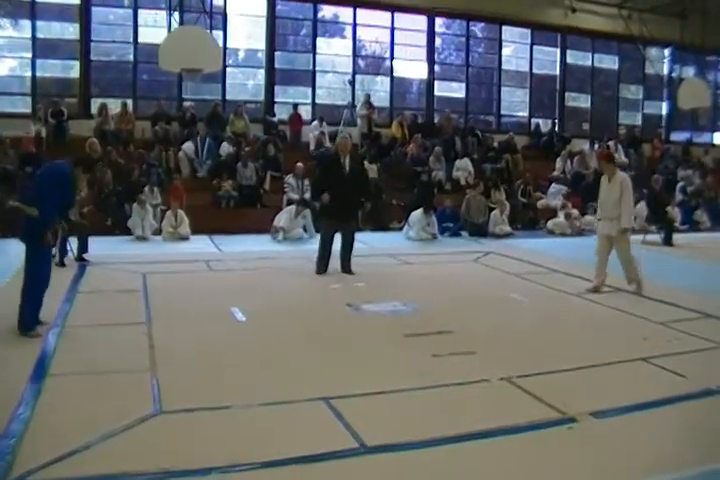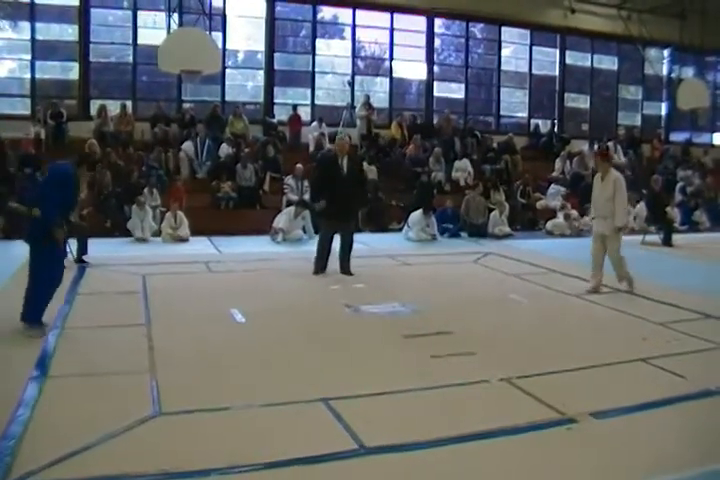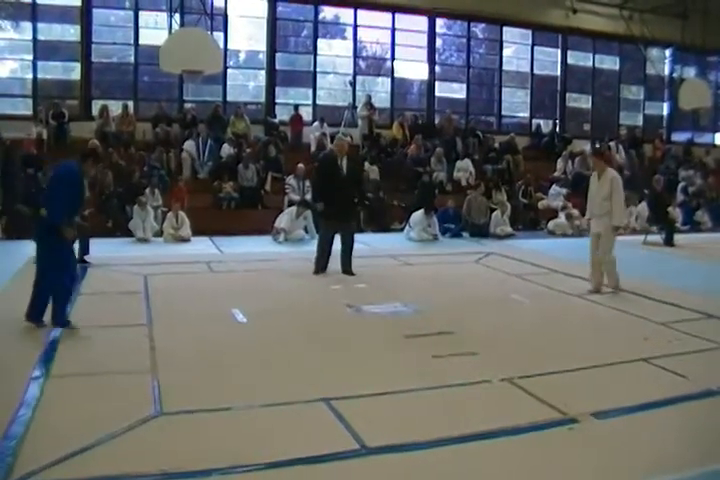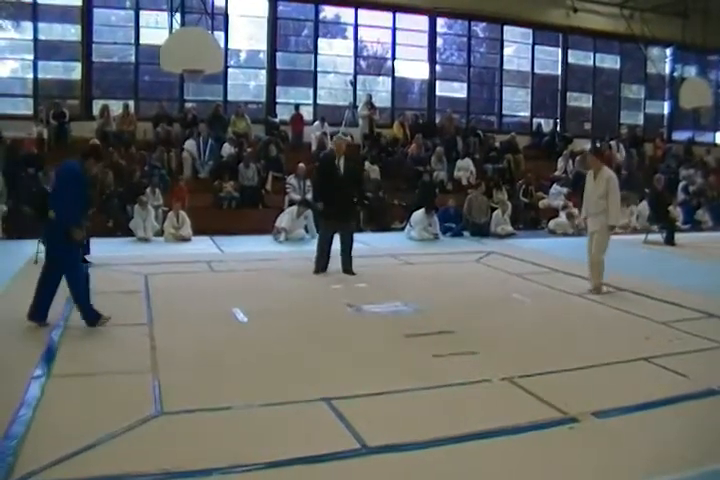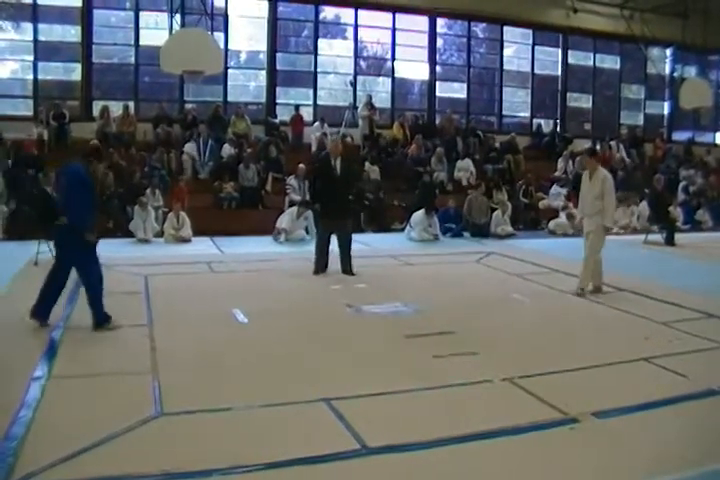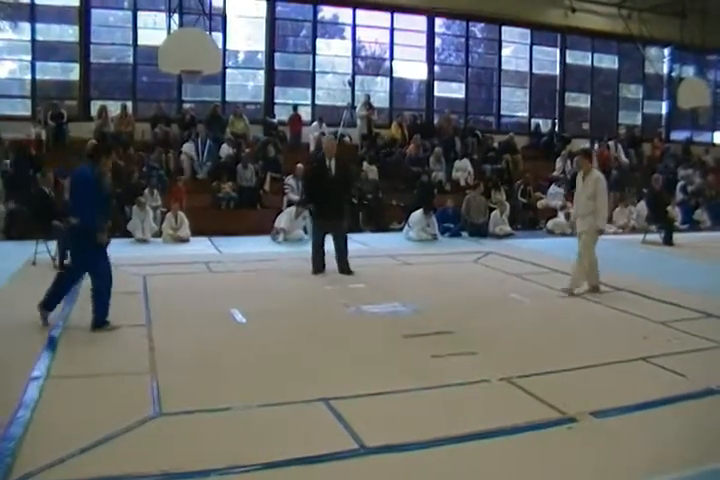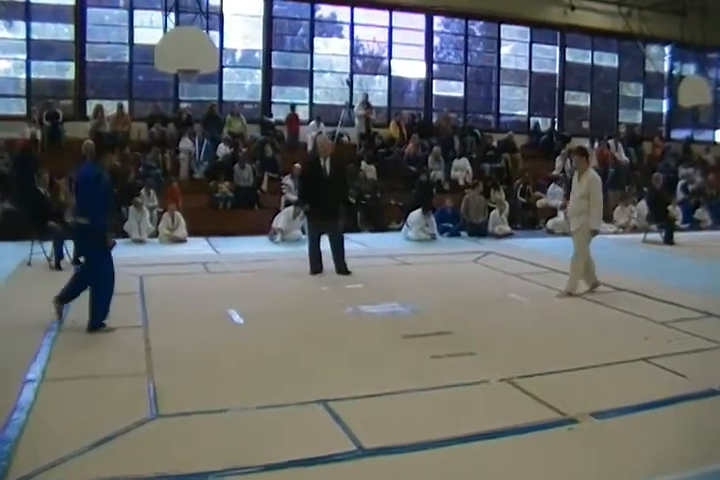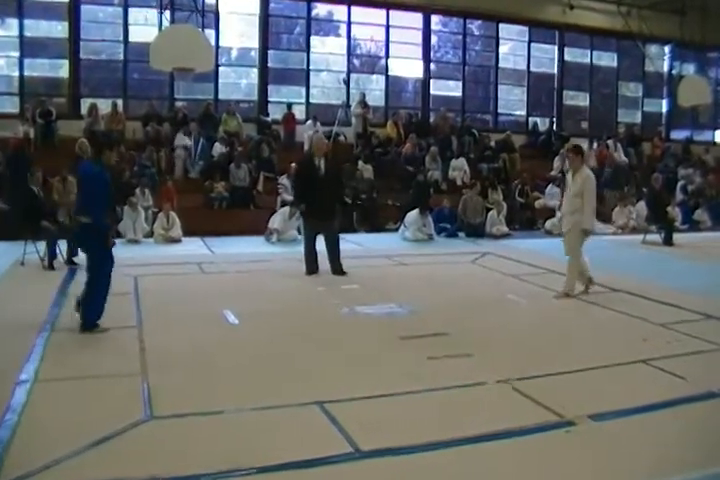
dt=0.1s
person 1, frame 1
left shoulder: (56, 170)
right shoulder: (63, 173)
right elbow: (47, 202)
right wrist: (48, 230)
left hip: (36, 225)
right hip: (40, 227)
left knee: (35, 274)
right knee: (38, 275)
left ankle: (30, 318)
right ankle: (26, 324)
person 1, frame 2
left shoulder: (59, 170)
right shoulder: (66, 174)
right elbow: (49, 202)
left wrist: (57, 226)
right wrist: (55, 227)
left hip: (41, 225)
right hip: (46, 228)
left knee: (40, 273)
right knee: (51, 274)
left ankle: (31, 317)
right ankle: (32, 319)
person 1, frame 3
left shoulder: (67, 169)
right shoulder: (72, 173)
right elbow: (58, 201)
left wrist: (67, 225)
right wrist: (64, 226)
left hip: (48, 225)
right hip: (54, 228)
left knee: (47, 272)
right knee: (65, 273)
left ankle: (34, 315)
right ankle: (59, 318)
person 1, frame 4
left shoulder: (70, 169)
right shoulder: (74, 172)
right elbow: (64, 202)
left wrist: (76, 226)
right wrist: (74, 228)
left hip: (57, 226)
right hip: (64, 229)
left knee: (52, 272)
right knee: (78, 273)
left ankle: (37, 313)
right ankle: (91, 317)
person 1, frame 5
left shoulder: (72, 170)
right shoulder: (81, 176)
right elbow: (75, 207)
right wrist: (86, 231)
left hip: (66, 230)
right hip: (75, 233)
left knee: (58, 273)
right knee: (92, 275)
left ankle: (40, 312)
right ankle: (101, 320)
person 1, frame 6
left shoulder: (84, 173)
right shoulder: (90, 176)
right elbow: (87, 208)
right wrist: (100, 232)
left hip: (79, 230)
right hip: (88, 233)
left knee: (74, 271)
right knee: (102, 275)
left ankle: (47, 305)
right ankle: (100, 321)
person 1, frame 7
left shoulder: (87, 170)
right shoulder: (95, 175)
right elbow: (96, 208)
right wrist: (106, 233)
left hip: (85, 228)
right hip: (94, 231)
left knee: (90, 270)
right knee: (103, 275)
left ankle: (63, 298)
right ankle: (96, 322)
person 1, frame 8
left shoulder: (85, 167)
right shoulder: (96, 172)
right elbow: (99, 206)
right wrist: (107, 232)
left hip: (87, 225)
right hip: (95, 229)
left knee: (99, 269)
right knee: (99, 274)
left ankle: (84, 303)
right ankle: (89, 322)
person 2, frame 1
left shoulder: (623, 179)
right shoulder: (604, 179)
left elbow: (627, 203)
left wrist: (625, 225)
right wrist: (599, 218)
left hip: (618, 224)
right hip: (604, 223)
left knee: (624, 254)
right knee: (601, 254)
left ankle: (636, 281)
right ankle: (598, 283)
person 2, frame 2
left shoulder: (617, 178)
right shoulder: (597, 177)
left elbow: (621, 201)
left wrist: (619, 223)
right wrist: (593, 217)
left hip: (612, 222)
right hip: (599, 222)
left knee: (614, 254)
right knee: (596, 255)
left ankle: (626, 277)
right ankle: (595, 284)
person 2, frame 3
left shoulder: (613, 177)
right shoulder: (594, 176)
left elbow: (618, 201)
left wrist: (617, 222)
right wrist: (589, 216)
left hip: (608, 221)
right hip: (596, 220)
left knee: (604, 254)
right knee: (594, 255)
left ankle: (614, 281)
right ankle: (596, 284)
person 2, frame 4
left shoulder: (609, 176)
right shoulder: (589, 174)
left elbow: (614, 200)
left wrist: (613, 222)
right wrist: (584, 215)
left hip: (604, 220)
right hip: (592, 219)
left knee: (597, 253)
right knee: (591, 254)
left ankle: (597, 283)
right ankle: (596, 284)
person 2, frame 5
left shoulder: (605, 177)
right shoulder: (585, 175)
left elbow: (609, 201)
left wrist: (608, 222)
right wrist: (580, 216)
left hip: (599, 221)
right hip: (588, 220)
left knee: (590, 254)
right knee: (594, 254)
left ankle: (582, 286)
right ankle: (596, 284)
person 2, frame 6
left shoulder: (598, 178)
right shoulder: (580, 176)
left elbow: (602, 203)
left wrist: (600, 225)
right wrist: (574, 217)
left hip: (591, 222)
right hip: (581, 221)
left knee: (583, 254)
right knee: (589, 254)
left ankle: (572, 287)
right ankle: (594, 284)
person 2, frame 7
left shoulder: (593, 178)
right shoulder: (576, 175)
left elbow: (596, 203)
left wrist: (594, 225)
right wrist: (569, 216)
left hip: (586, 222)
right hip: (576, 219)
left knee: (578, 255)
right knee: (584, 253)
left ankle: (571, 288)
right ankle: (593, 282)
person 2, frame 8
left shoulder: (587, 176)
right shoulder: (570, 173)
left elbow: (589, 202)
left wrist: (587, 225)
right wrist: (562, 216)
left hip: (579, 221)
right hip: (568, 219)
left knee: (573, 255)
right knee: (573, 253)
left ankle: (568, 289)
right ankle: (587, 279)
person 3, frame 1
left shoulder: (357, 163)
right shoulder: (329, 161)
left elbow: (364, 182)
right elbow: (320, 179)
left wrist: (363, 197)
right wrist: (321, 194)
left hip: (350, 205)
right hip: (331, 204)
left knee: (348, 239)
right knee: (326, 237)
left ankle: (346, 266)
right ankle: (321, 266)
person 3, frame 2
left shoulder: (355, 164)
right shoulder: (326, 162)
left elbow: (361, 184)
right elbow: (318, 181)
left wrist: (360, 200)
right wrist: (318, 199)
left hip: (348, 206)
right hip: (330, 206)
left knee: (347, 240)
right knee: (325, 238)
left ankle: (345, 267)
right ankle: (320, 266)
person 3, frame 3
left shoulder: (354, 164)
right shoulder: (326, 162)
left elbow: (359, 183)
right elbow: (318, 183)
left wrist: (357, 198)
right wrist: (319, 200)
left hip: (348, 206)
right hip: (329, 206)
left knee: (348, 240)
right knee: (325, 239)
left ankle: (346, 267)
right ankle: (320, 266)
person 3, frame 4
left shoulder: (352, 163)
right shoulder: (325, 162)
left elbow: (358, 183)
right elbow: (318, 182)
left wrist: (356, 197)
right wrist: (319, 200)
left hip: (347, 206)
right hip: (328, 205)
left knee: (347, 239)
right knee: (324, 238)
left ankle: (347, 266)
right ankle: (320, 265)
person 3, frame 5
left shoulder: (348, 164)
right shoulder: (321, 163)
left elbow: (353, 183)
right elbow: (314, 184)
left wrist: (352, 197)
right wrist: (316, 201)
left hip: (343, 206)
right hip: (325, 206)
left knee: (345, 239)
right knee: (322, 239)
left ankle: (346, 267)
right ankle: (320, 266)
person 3, frame 6
left shoulder: (342, 164)
right shoulder: (315, 164)
left elbow: (348, 183)
right elbow: (308, 184)
left wrist: (346, 199)
right wrist: (309, 202)
left hip: (337, 207)
right hip: (319, 206)
left knee: (341, 238)
right knee: (317, 239)
left ankle: (344, 266)
right ankle: (318, 266)
person 3, frame 7
left shoulder: (337, 164)
right shoulder: (310, 164)
left elbow: (343, 184)
right elbow: (303, 184)
left wrist: (342, 201)
right wrist: (304, 202)
left hip: (333, 207)
right hip: (314, 207)
left knee: (337, 238)
right knee: (314, 239)
left ankle: (341, 266)
right ankle: (315, 267)
person 3, frame 8
left shoulder: (332, 163)
right shoulder: (304, 163)
left elbow: (339, 184)
right elbow: (298, 184)
left wrist: (338, 201)
right wrist: (300, 202)
left hip: (329, 207)
right hip: (310, 207)
left knee: (332, 238)
right knee: (309, 240)
left ankle: (336, 267)
right ankle: (311, 267)
